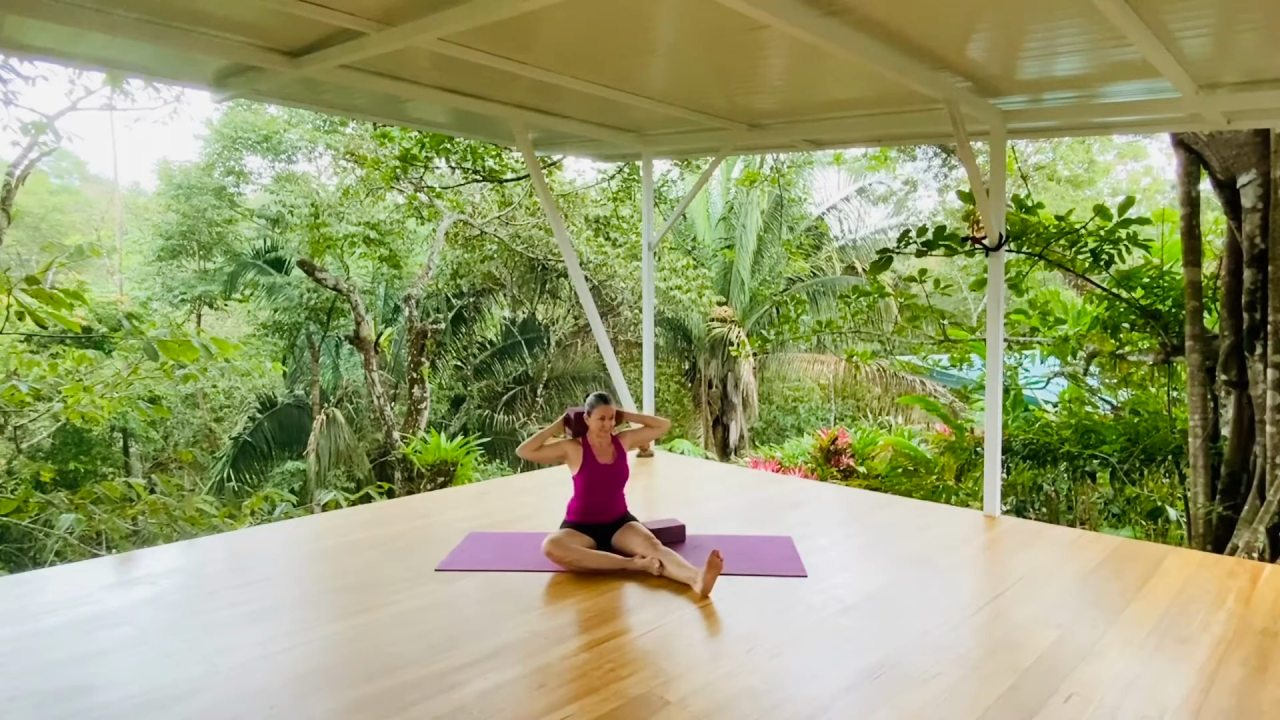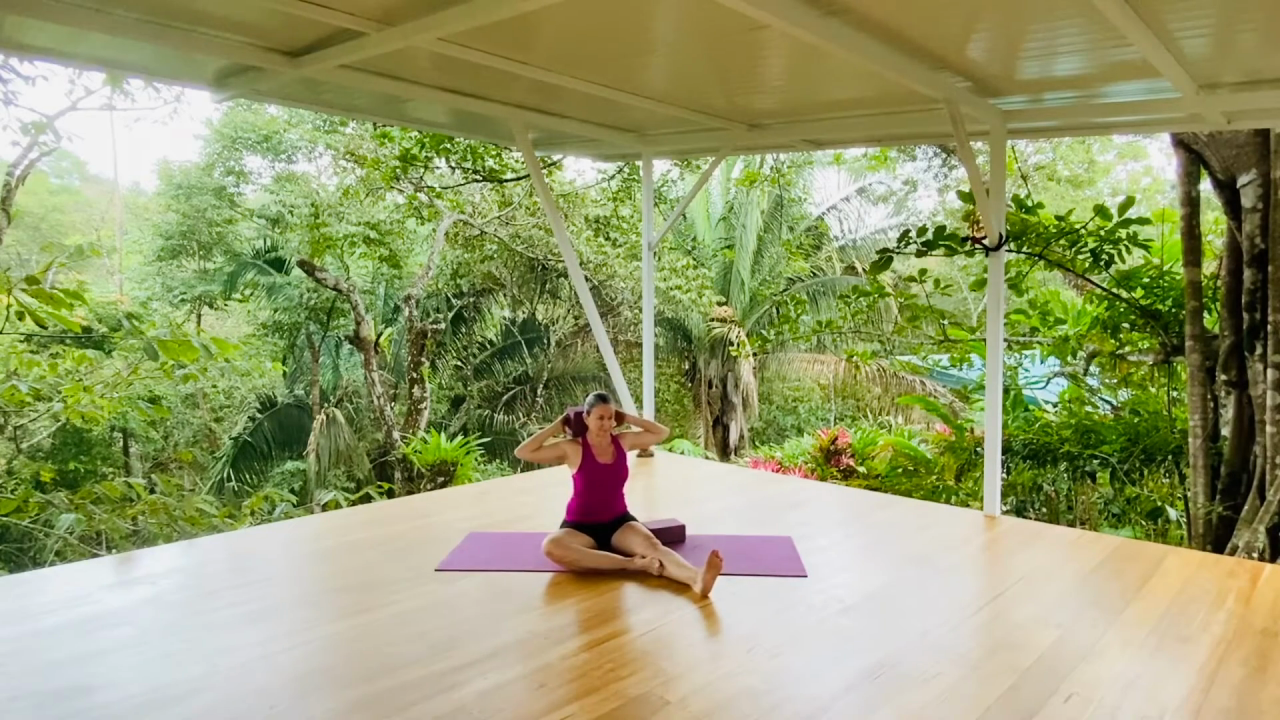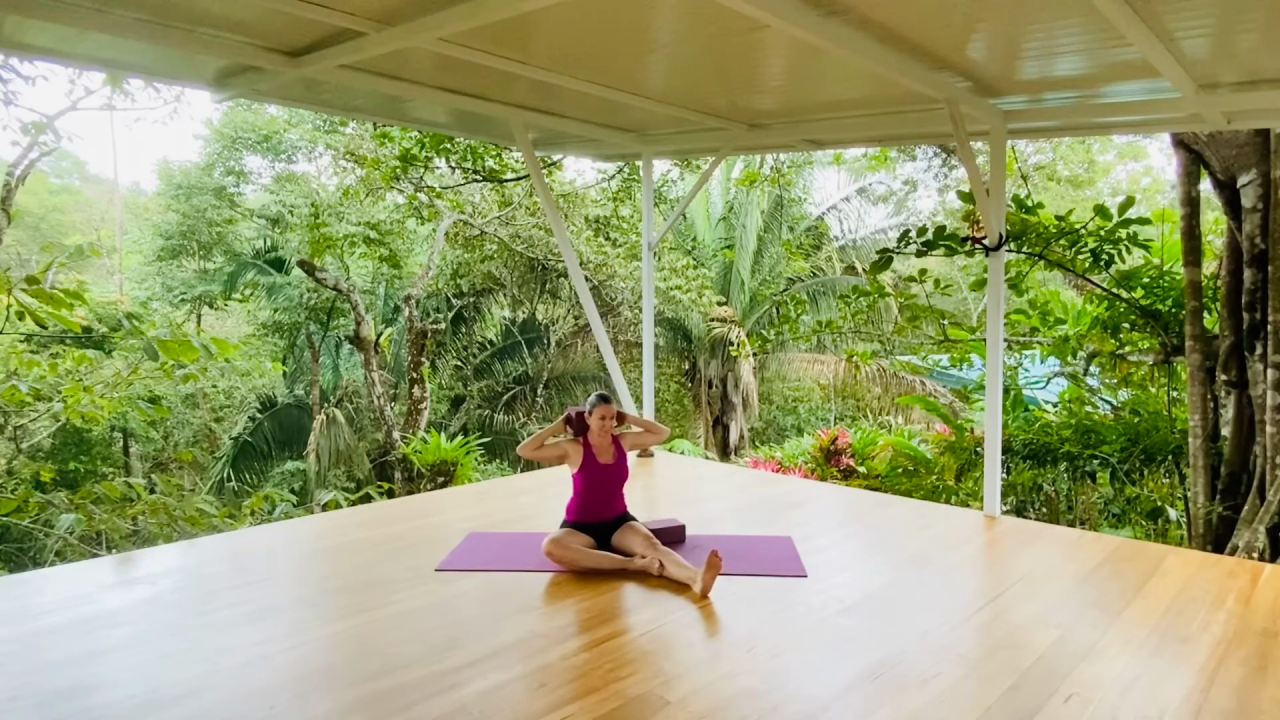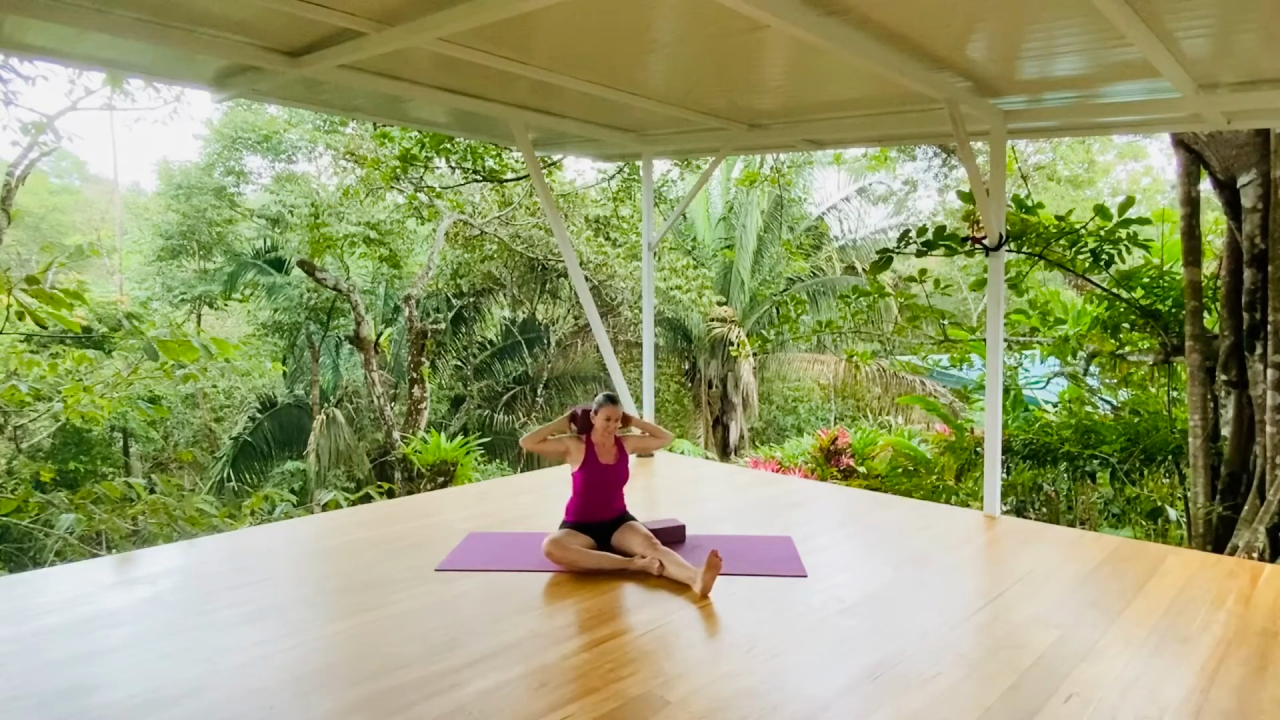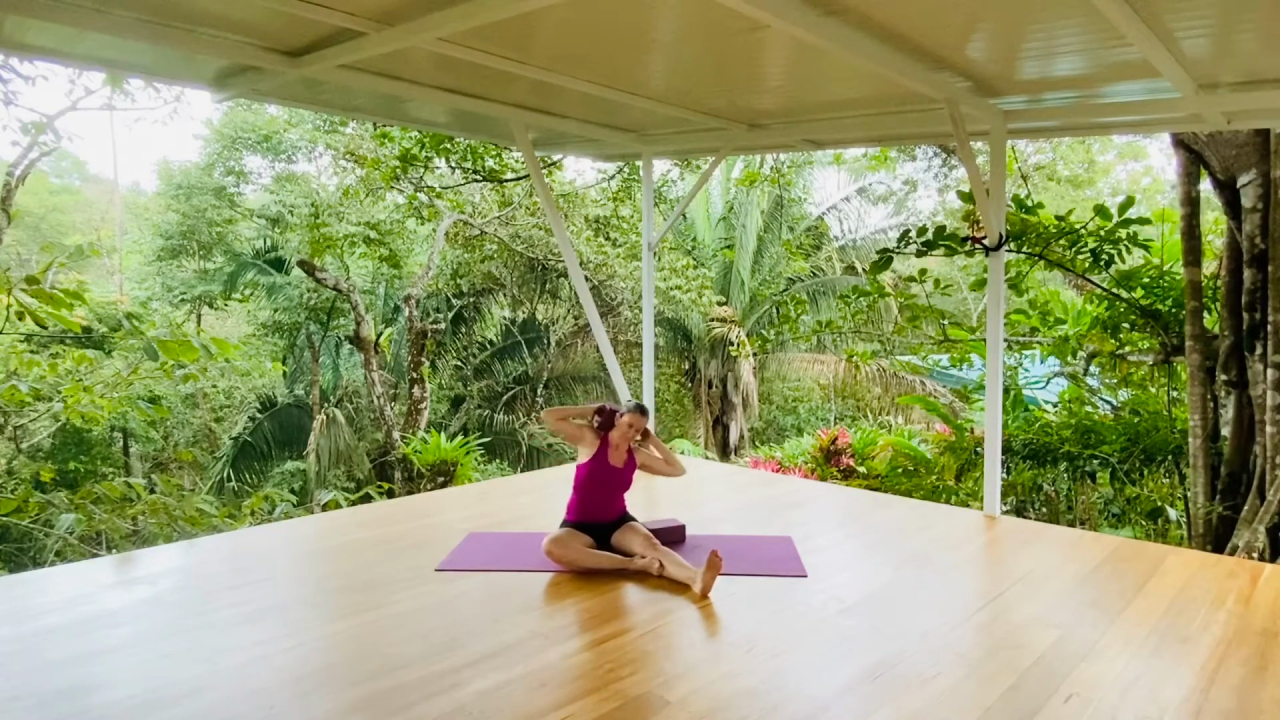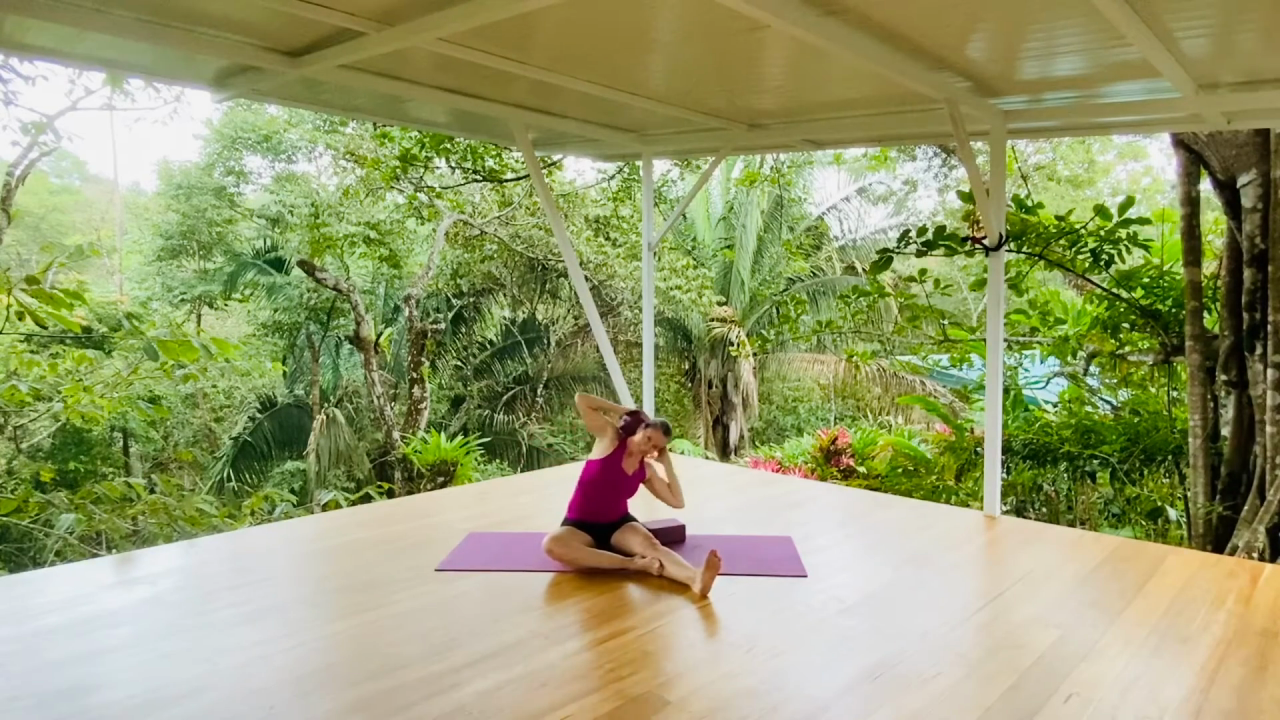
dt=0.3s
person 1, frame 1
left shoulder: (623, 441)
right shoulder: (573, 448)
left elbow: (663, 425)
right elbow: (524, 452)
left wrist: (626, 416)
right wrist: (558, 426)
left hip: (619, 522)
right hip: (581, 527)
left knee: (651, 544)
right knee: (551, 547)
left ankle: (696, 578)
right ankle: (631, 563)
person 1, frame 2
left shoulder: (623, 441)
right shoulder: (572, 448)
left elbow: (662, 433)
right elbow: (522, 453)
left wrist: (627, 418)
right wrist: (557, 426)
left hip: (618, 522)
right hip: (581, 526)
left knee: (651, 544)
right knee: (551, 546)
left ankle: (696, 578)
right ankle: (631, 563)
person 1, frame 3
left shoulder: (624, 441)
right shoulder: (573, 448)
left elbow: (663, 433)
right elbow: (524, 450)
left wrist: (628, 418)
right wrist: (558, 425)
left hip: (618, 521)
right hip: (581, 526)
left knee: (650, 544)
right knee: (551, 546)
left ankle: (695, 578)
right ankle: (631, 563)
person 1, frame 4
left shoulder: (626, 444)
right shoulder: (575, 446)
left elbow: (667, 438)
right elbow: (527, 442)
left wrist: (632, 421)
right wrist: (563, 421)
left hip: (618, 521)
right hip: (580, 526)
left knee: (651, 544)
right knee: (551, 547)
left ankle: (695, 578)
right ankle: (631, 563)
person 1, frame 5
left shoulder: (637, 455)
right shoulder: (590, 439)
left elbow: (678, 470)
right elbow: (548, 416)
left wrist: (653, 441)
right wrist: (593, 411)
left hip: (617, 523)
right hip: (581, 526)
left knee: (651, 545)
right knee: (552, 546)
left ankle: (696, 578)
right ankle: (632, 563)
person 1, frame 6
left shoulder: (646, 469)
right shoulder: (609, 438)
left elbow: (677, 501)
right elbow: (581, 399)
left wrist: (666, 463)
right wrist: (622, 412)
left hip: (618, 524)
right hip: (581, 525)
left knee: (651, 545)
right knee: (552, 544)
left ankle: (695, 578)
right ankle: (632, 563)
